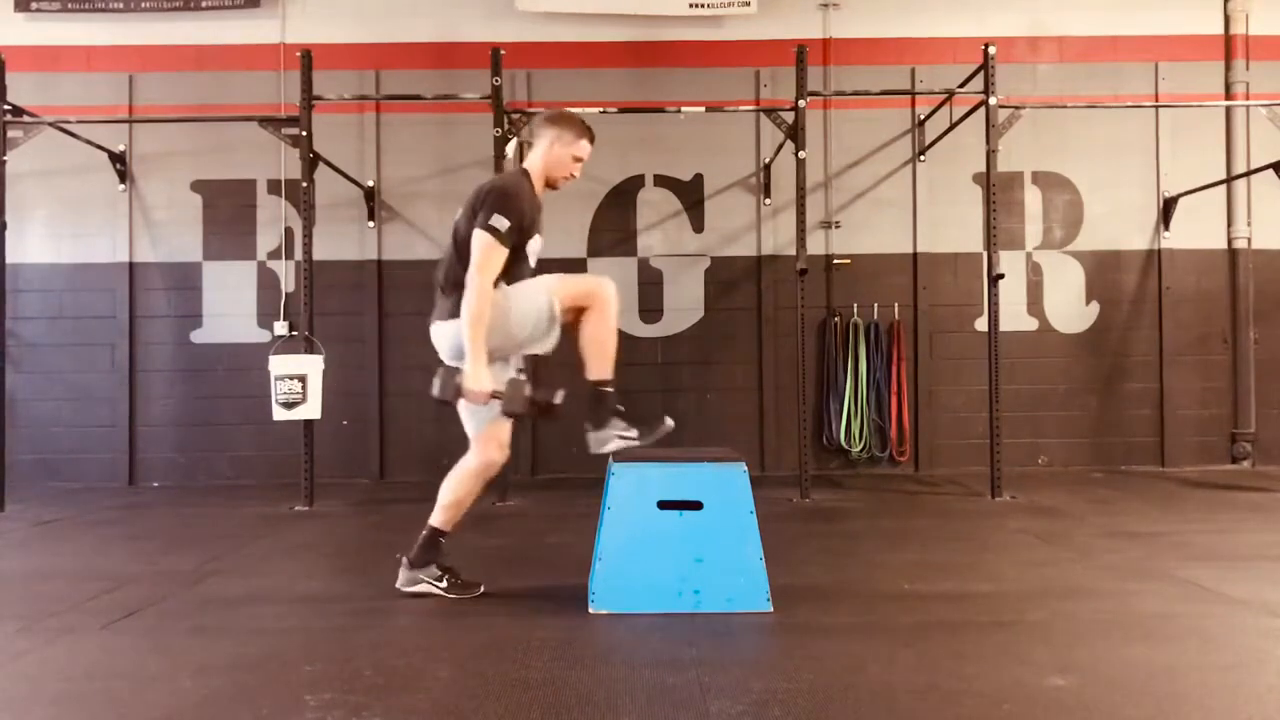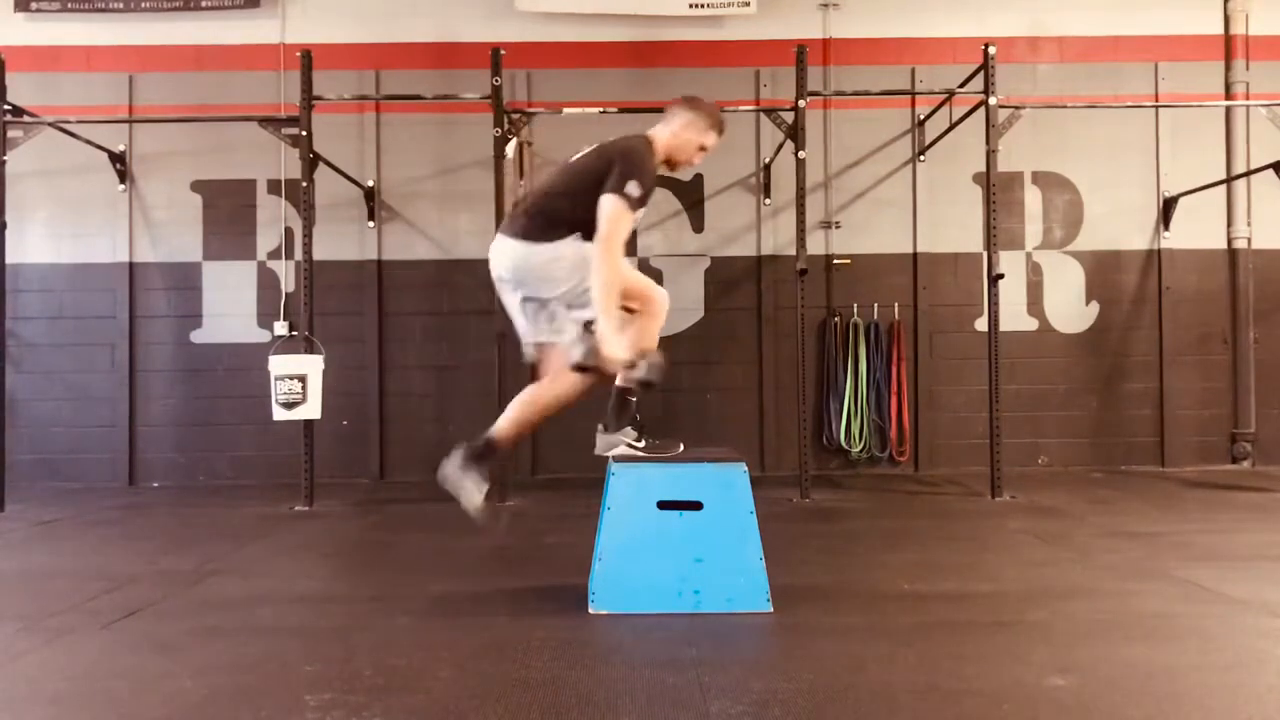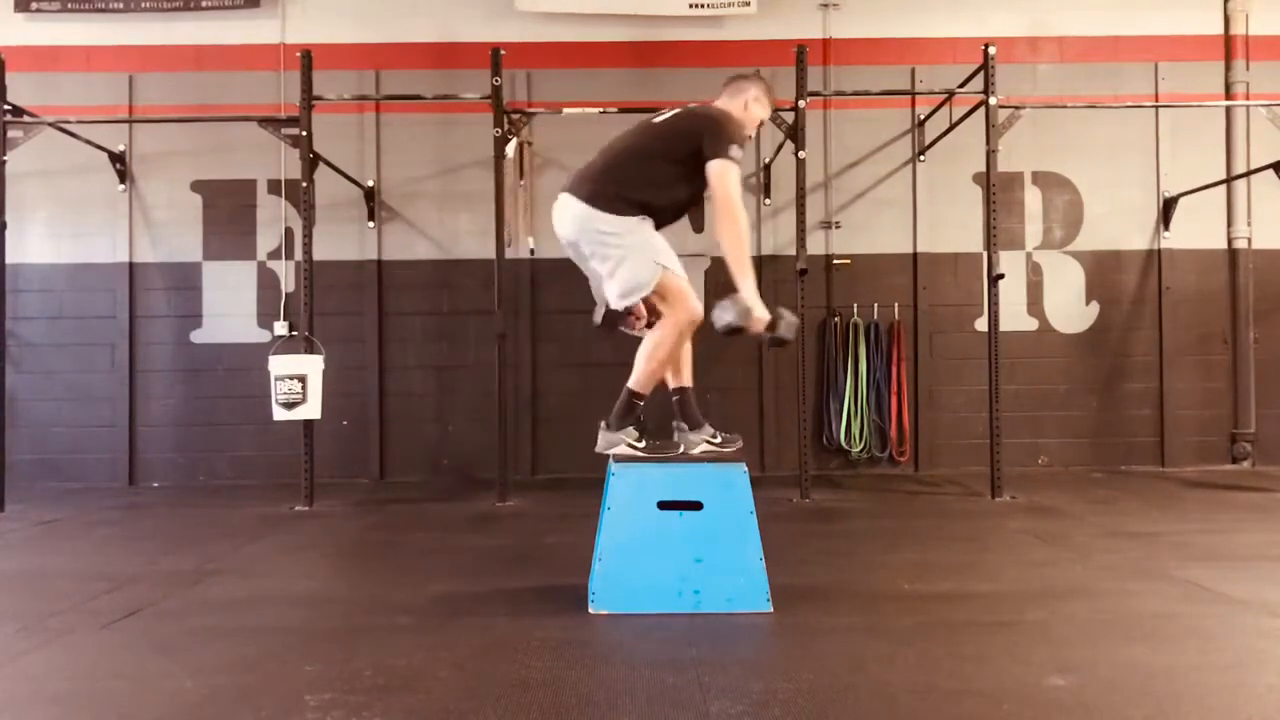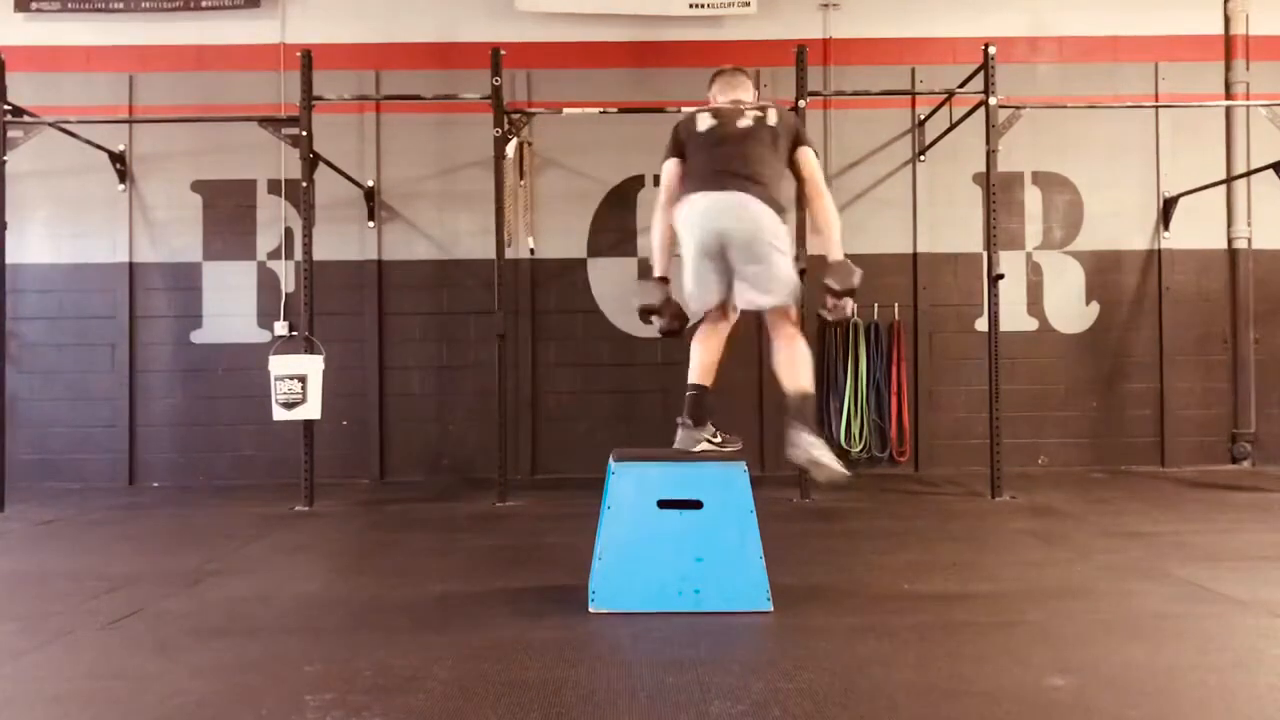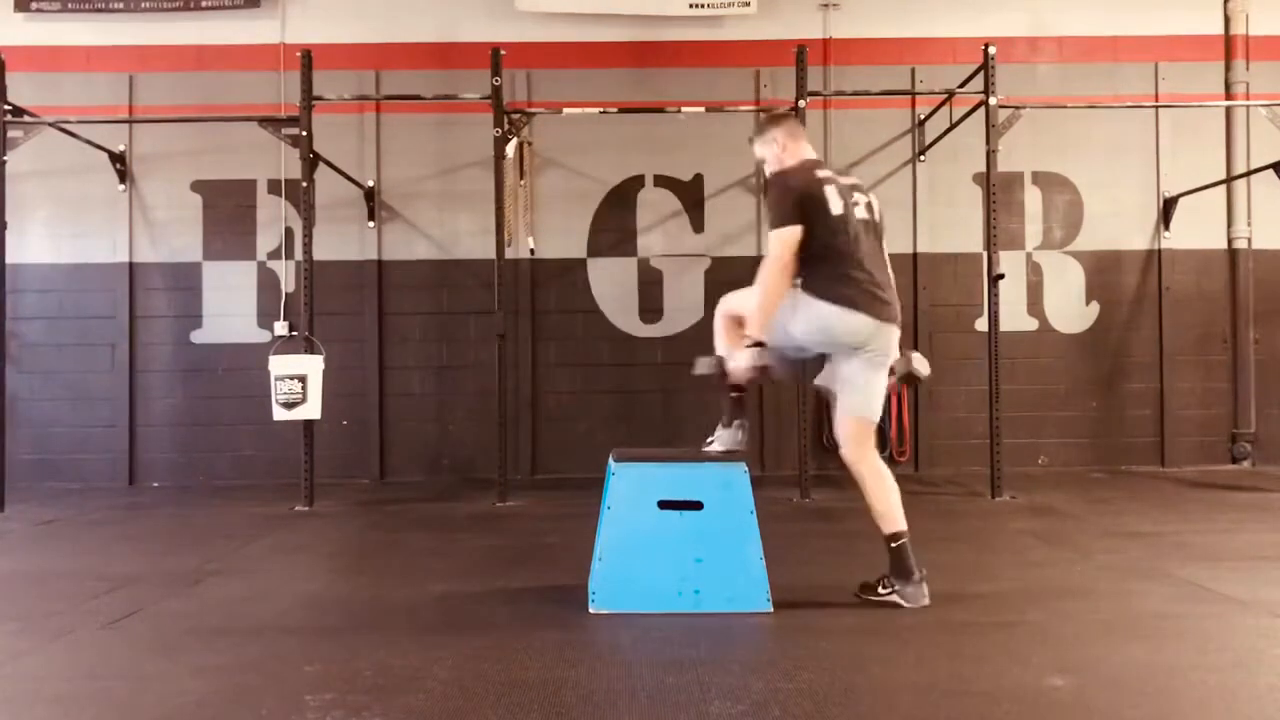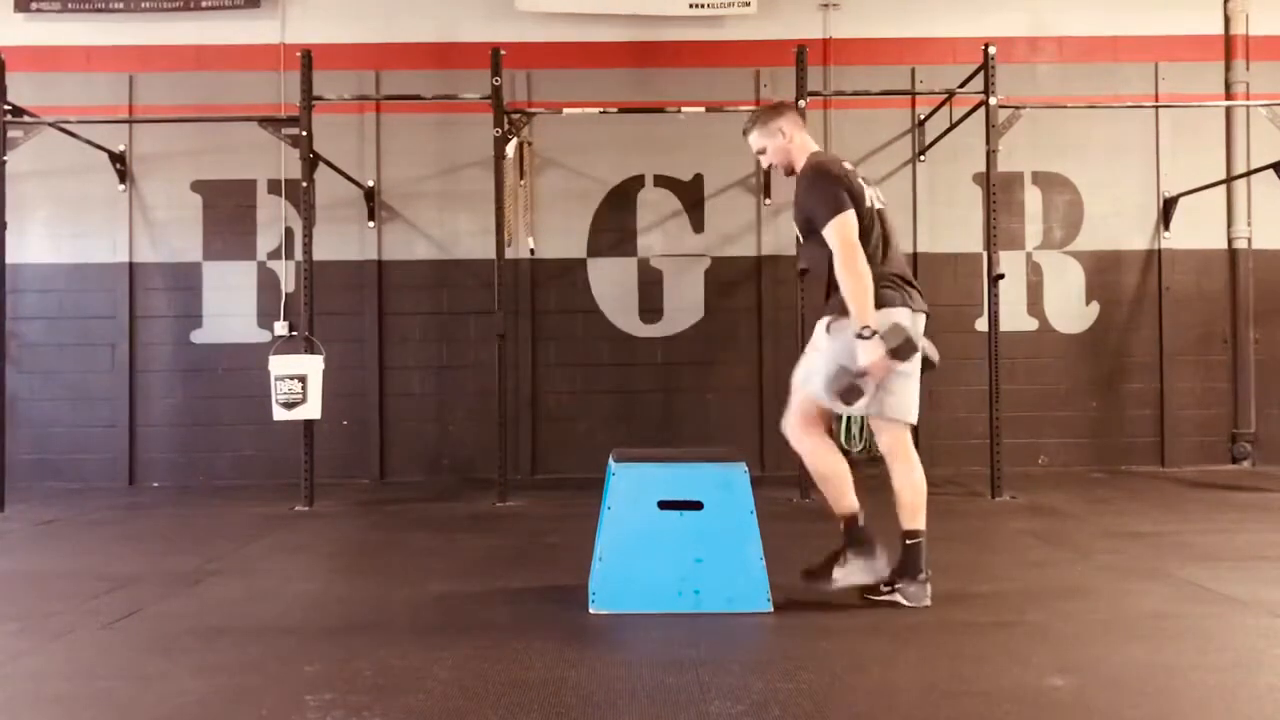
dt=0.4s
person 1, frame 1
left shoulder: (521, 197)
right shoulder: (509, 196)
right elbow: (478, 282)
left wrist: (483, 359)
right wrist: (476, 364)
left hip: (477, 326)
right hip: (470, 324)
left knee: (489, 452)
right knee: (598, 291)
left ankle: (421, 563)
right ankle: (603, 422)
person 1, frame 2
left shoulder: (626, 155)
right shoulder: (636, 162)
left elbow: (605, 246)
right elbow: (608, 246)
left wrist: (608, 319)
right wrist: (610, 330)
left hip: (516, 253)
right hip: (538, 251)
left knee: (572, 375)
right knee: (651, 301)
left ankle: (475, 459)
right ankle: (619, 428)
person 1, frame 3
left shoulder: (688, 125)
right shoulder: (722, 125)
right elbow: (728, 212)
left wrist: (630, 291)
right wrist: (750, 296)
left hip: (579, 208)
right hip: (603, 214)
left knee: (671, 310)
right knee: (683, 312)
left ankle: (690, 427)
right ankle: (620, 427)
person 1, frame 4
left shoulder: (691, 122)
right shoulder: (781, 117)
left elbow: (665, 198)
right elbow: (817, 190)
left wrist: (658, 278)
right wrist: (836, 262)
left hip: (697, 208)
right hip: (754, 212)
left knee: (717, 317)
right knee: (784, 326)
left ankle: (694, 422)
right ankle: (803, 431)
person 1, frame 5
left shoulder: (788, 183)
right shoulder: (858, 190)
left elbow: (779, 266)
left wrist: (751, 345)
right wrist: (895, 350)
left hip: (828, 309)
right hip: (879, 323)
left knee: (729, 309)
right knee: (860, 453)
left ankle: (733, 424)
right ankle: (907, 575)
person 1, frame 6
left shoulder: (817, 178)
right shoulder: (844, 174)
left elbow: (849, 258)
left wrist: (864, 334)
left hip: (868, 315)
right hip: (903, 312)
left knee: (802, 428)
right knee: (896, 443)
left ankle: (860, 550)
right ankle: (911, 573)
